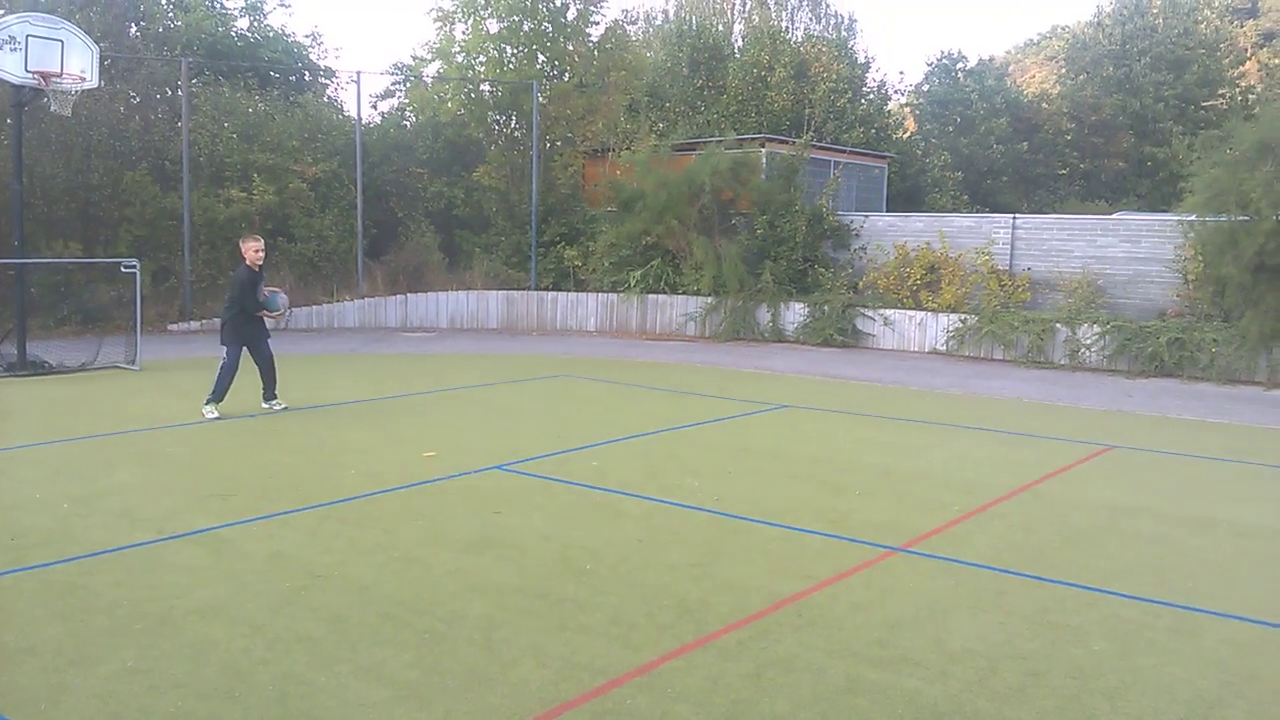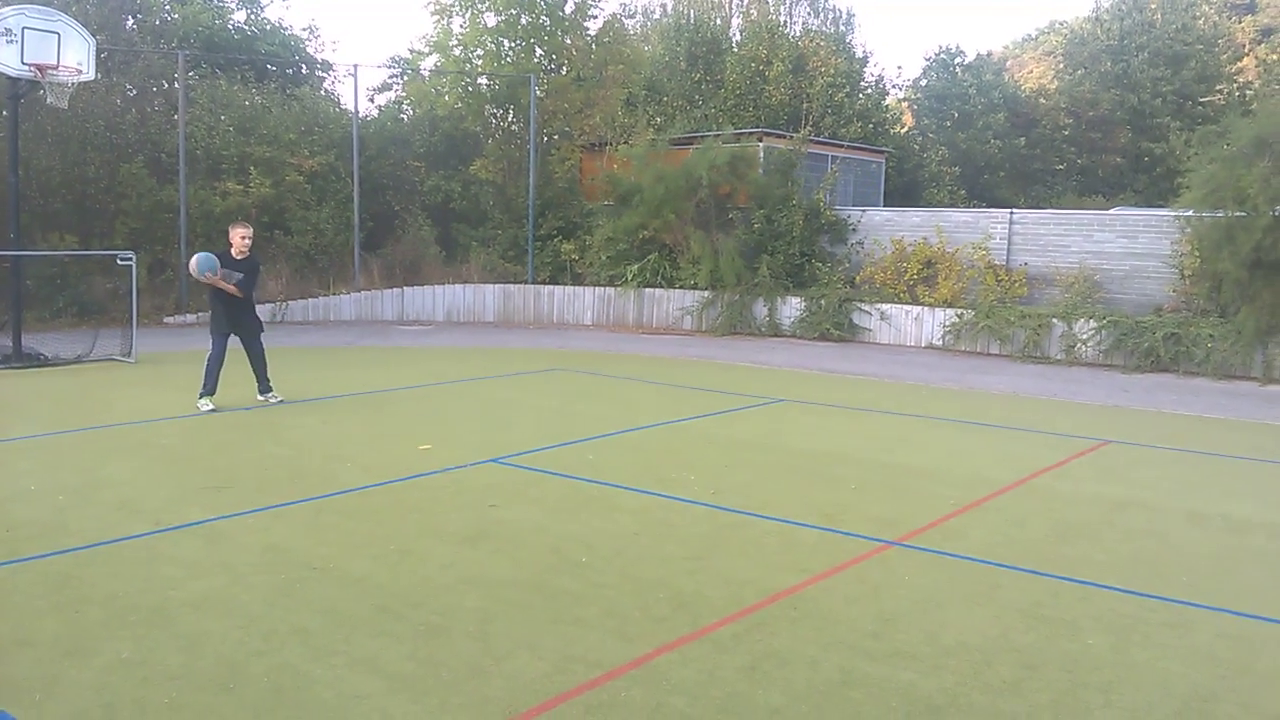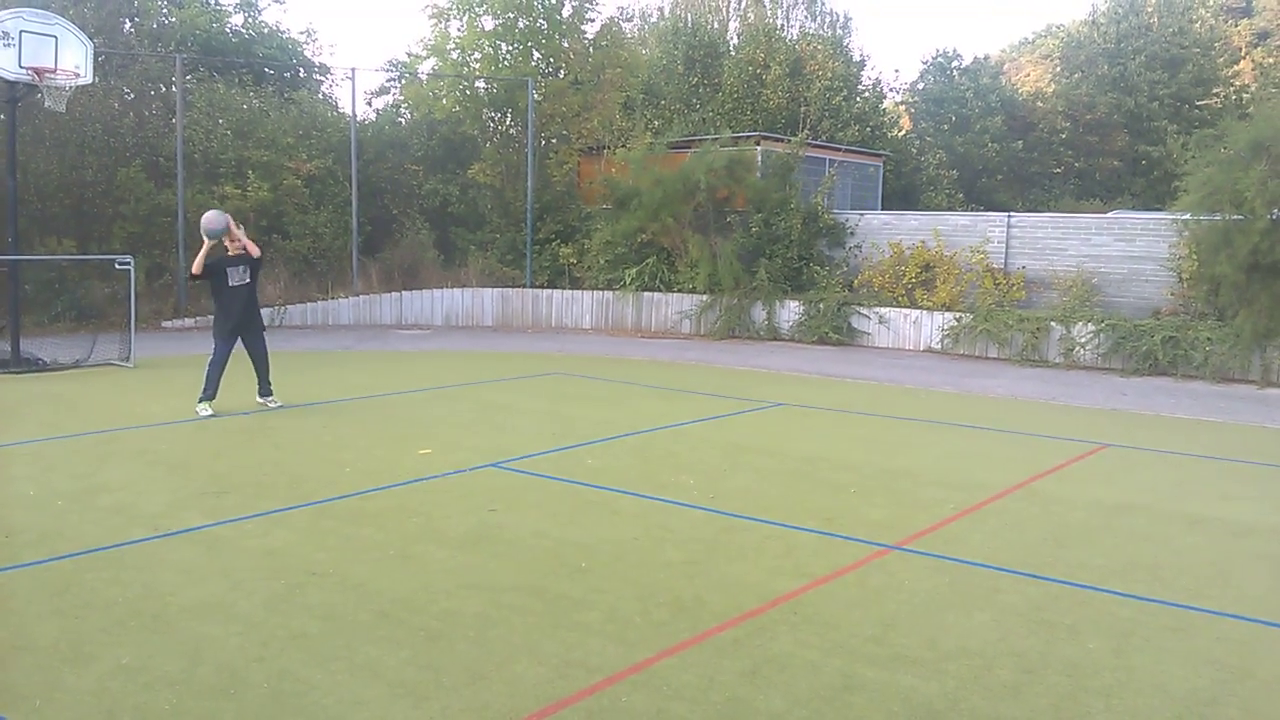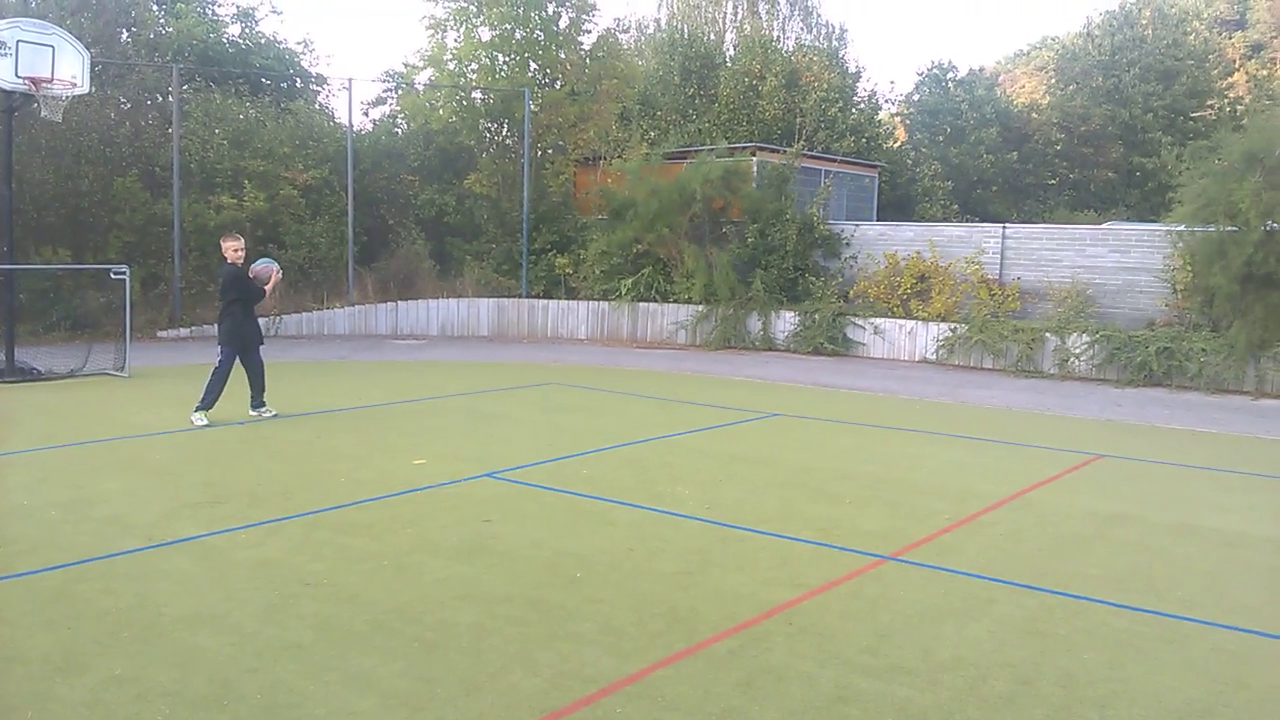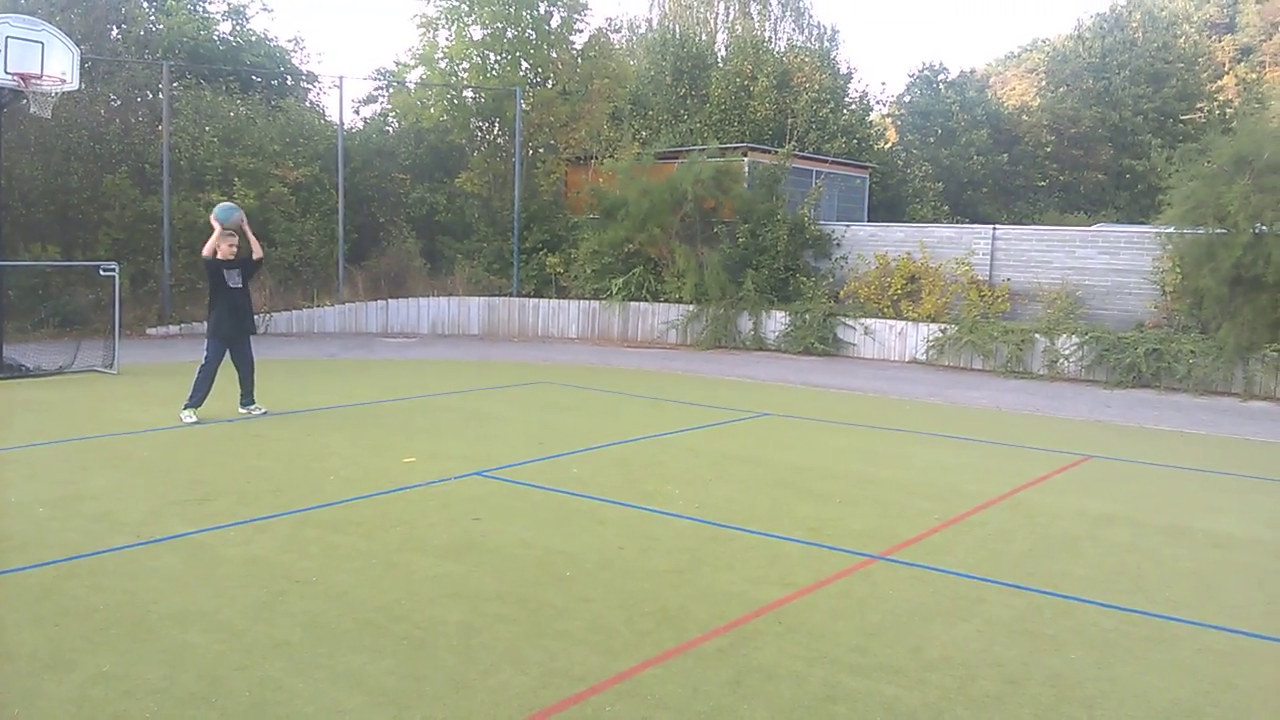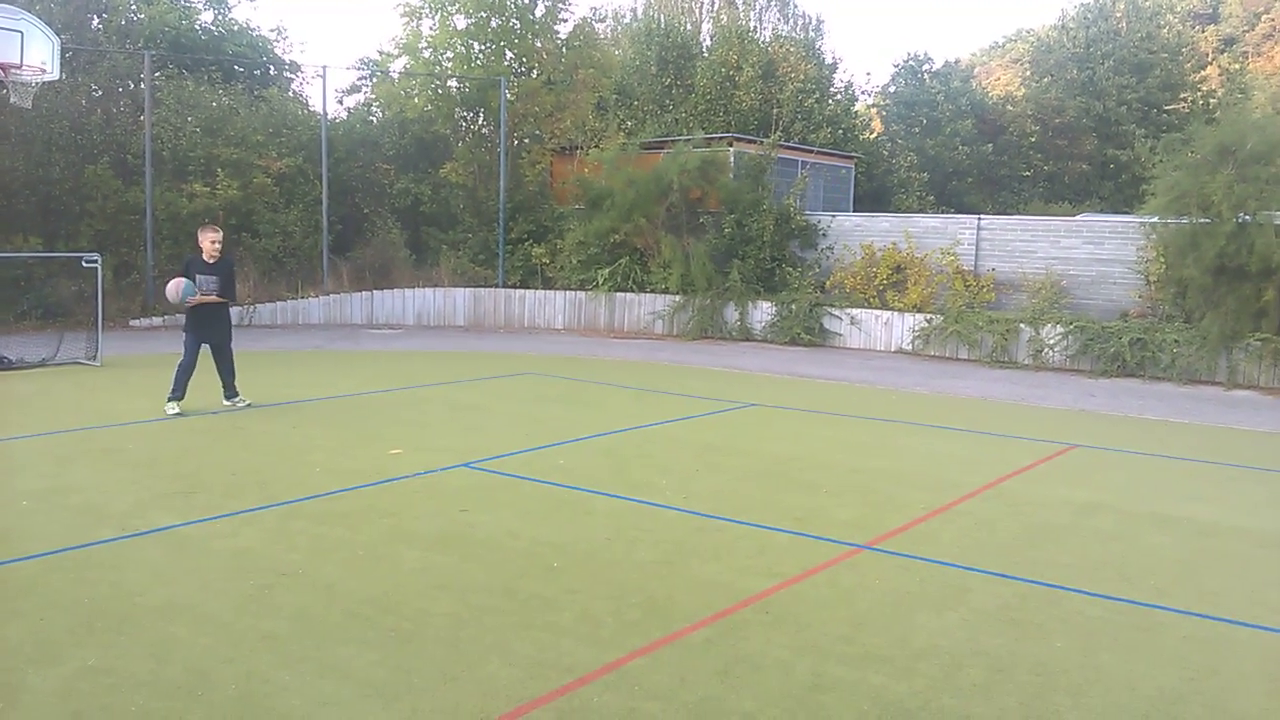
dt=0.5s
person 1, frame 1
left shoulder: (257, 269)
right shoulder: (245, 277)
right elbow: (254, 308)
left wrist: (264, 290)
right wrist: (271, 315)
left hip: (253, 324)
right hip: (234, 325)
left knee: (266, 359)
right knee: (230, 363)
left ankle: (269, 398)
right ankle: (211, 403)
person 1, frame 2
left shoulder: (252, 264)
right shoulder: (219, 257)
left elbow: (242, 291)
right elbow: (206, 275)
left wrist: (218, 283)
right wrist: (206, 277)
left hip: (245, 316)
right hip: (221, 315)
left knee: (257, 352)
right knee: (216, 354)
left ankle: (265, 390)
right ankle: (205, 396)
person 1, frame 3
left shoulder: (250, 258)
right shoulder: (218, 260)
left elbow: (258, 254)
right elbow: (196, 274)
left wrist: (236, 231)
right wrist: (206, 246)
left hip: (250, 319)
right hip: (225, 320)
left knee: (261, 356)
right knee: (218, 359)
left ankle: (265, 393)
right ankle: (204, 401)
person 1, frame 4
left shoulder: (235, 271)
right shoulder: (234, 273)
left elbow: (248, 295)
right elbow: (257, 296)
left wrist: (254, 282)
right wrist: (273, 282)
left hip: (245, 330)
right hip: (231, 331)
left knee: (256, 367)
right knee: (222, 370)
left ankle: (257, 405)
right ankle: (200, 410)
person 1, frame 5
left shoulder: (240, 264)
right shoulder: (213, 264)
left elbow: (258, 257)
right elbow: (205, 254)
left wrist: (247, 229)
right wrist: (218, 230)
left hip: (240, 324)
right hip: (219, 326)
left knee: (246, 363)
right knee: (209, 365)
left ankle: (247, 402)
right ankle: (190, 407)
person 1, frame 6
left shoulder: (226, 265)
right shoulder: (191, 264)
left elbow: (228, 296)
left wrist: (203, 299)
left hip: (218, 321)
right hip: (195, 322)
left knee: (225, 359)
right knee: (189, 360)
left ankle: (231, 395)
right ankle: (173, 400)
